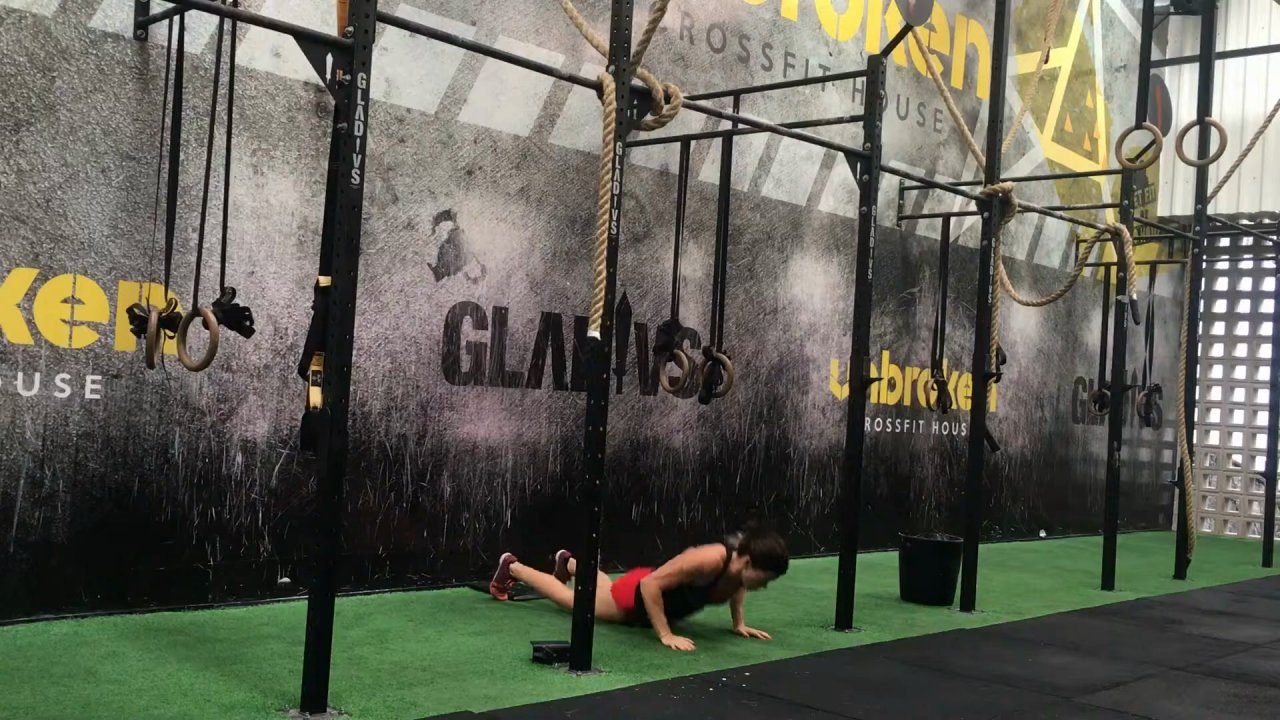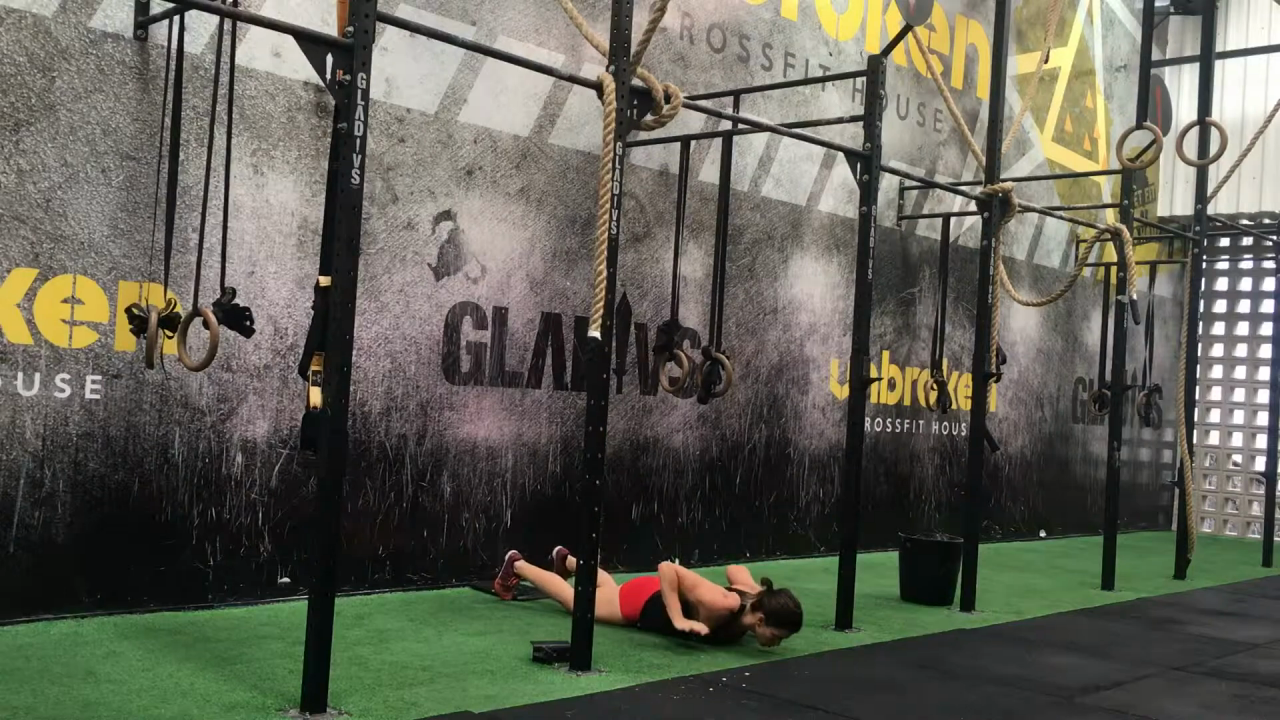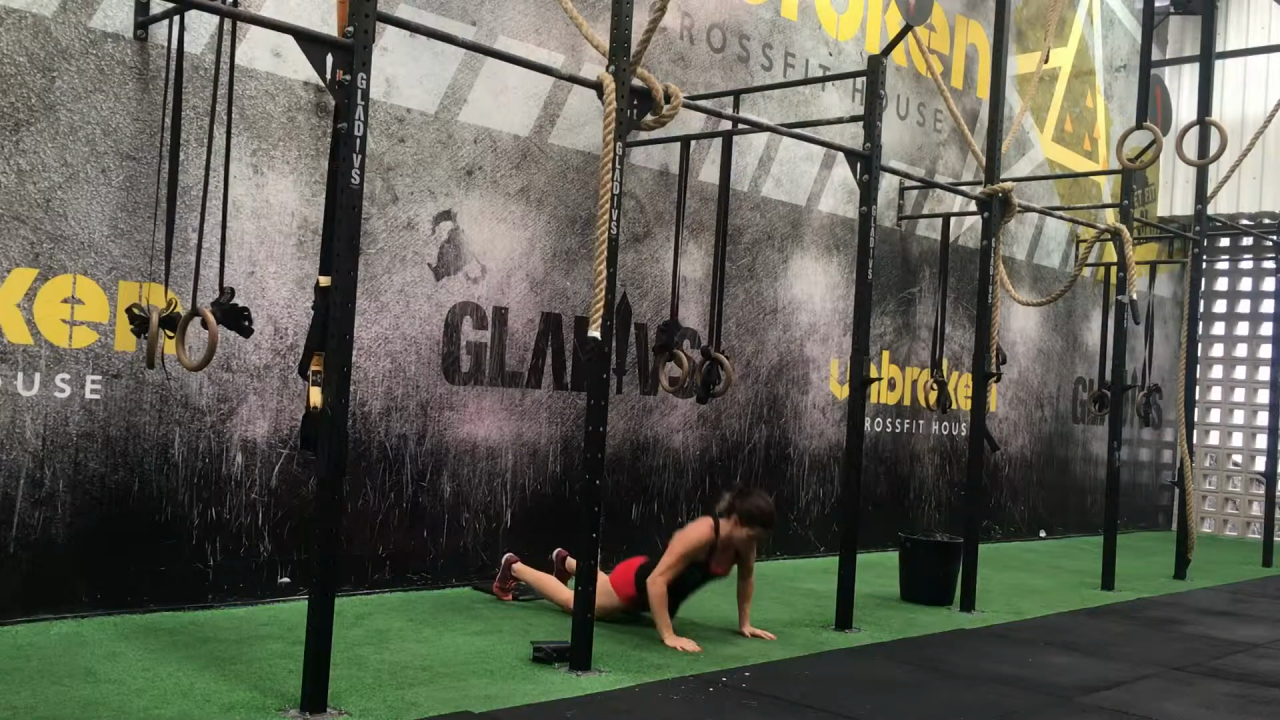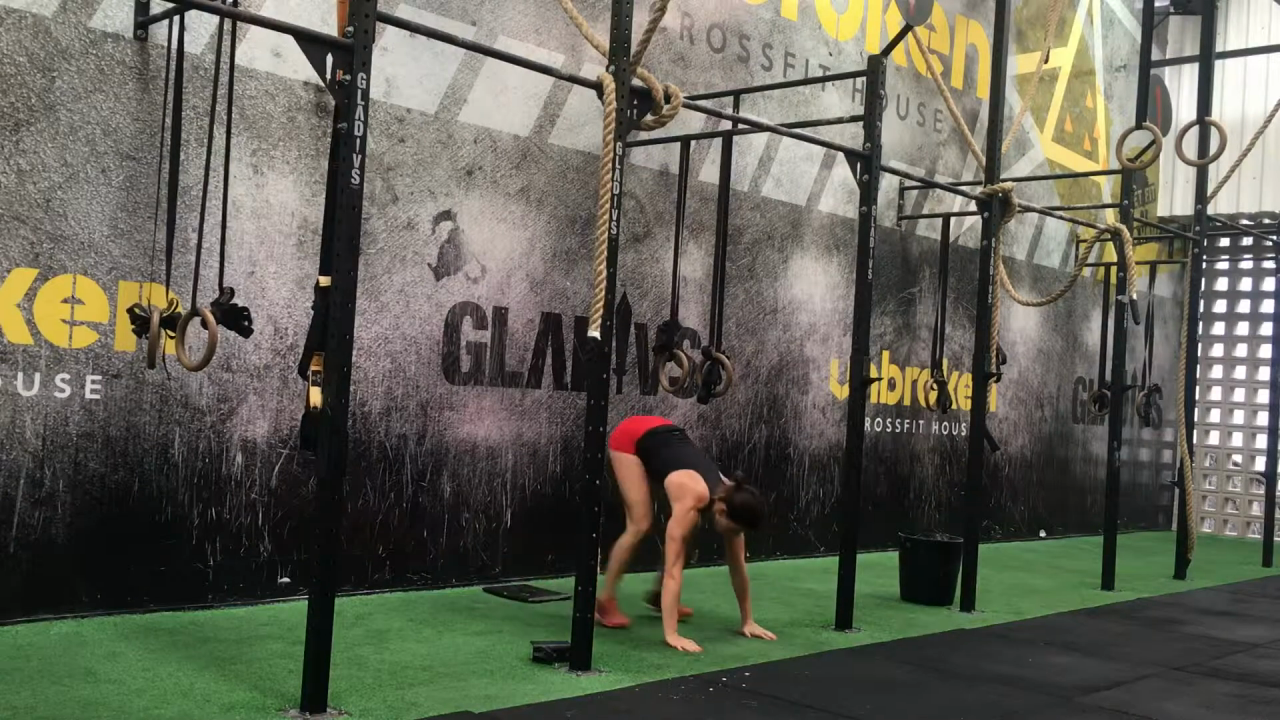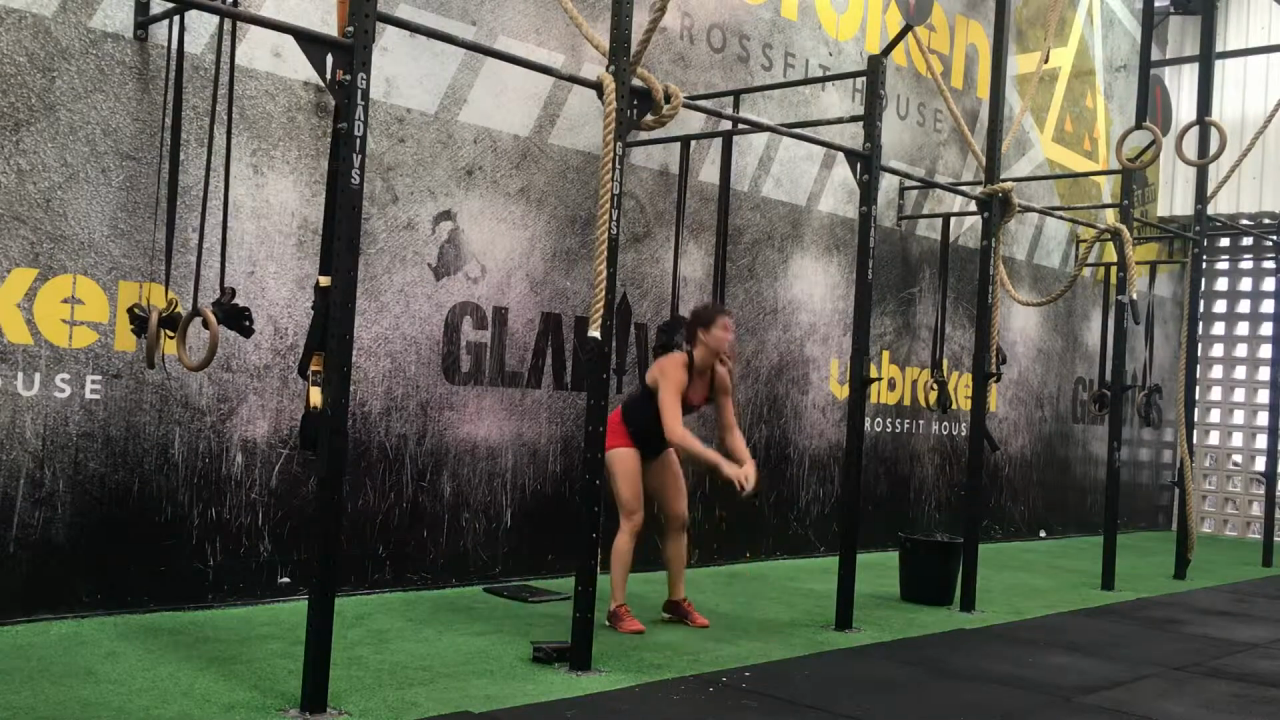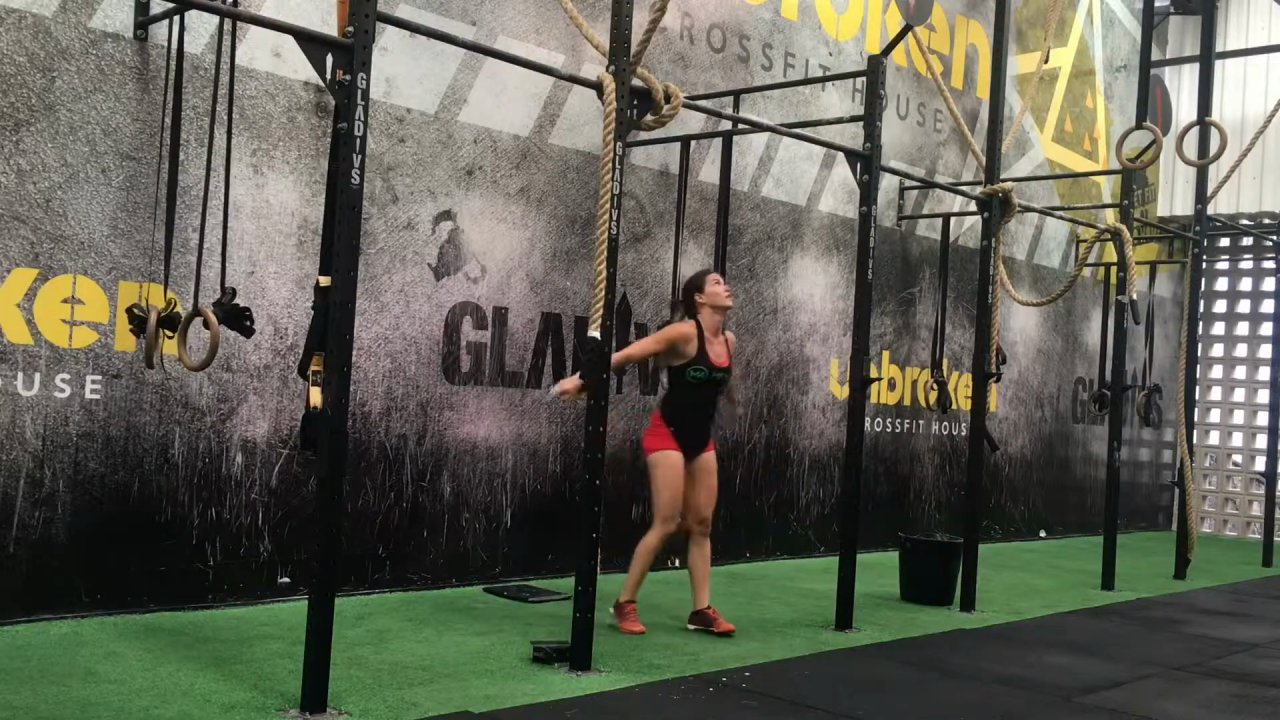
dt=0.5s
person 1, frame 1
left shoulder: (742, 564)
right shoulder: (708, 561)
right elbow: (649, 585)
left wrist: (739, 624)
right wrist: (666, 636)
left hip: (658, 589)
right hip: (633, 599)
left knee: (606, 585)
right knee: (570, 599)
left ankle: (568, 563)
right ankle: (511, 567)
person 1, frame 2
left shoulder: (755, 598)
right shoulder: (722, 607)
left elbow: (734, 569)
right elbow: (666, 568)
right wrist: (679, 619)
left hip: (660, 594)
right hip: (641, 605)
left knee: (610, 585)
right knee: (573, 599)
left ankle: (565, 559)
right ankle: (517, 564)
person 1, frame 3
left shoulder: (740, 541)
right shoulder: (702, 535)
left elbow: (746, 577)
right elbow: (655, 581)
left wrist: (745, 622)
right wrist: (668, 635)
left hip: (658, 581)
right hip: (636, 582)
left knee: (605, 581)
right knee: (571, 600)
left ankle: (564, 561)
right ankle: (514, 567)
person 1, frame 4
left shoulder: (729, 499)
right shoulder: (692, 500)
left elbow: (737, 564)
right elbow: (674, 567)
left wrist: (746, 619)
right wrist: (671, 631)
right hip: (632, 437)
left knee: (685, 533)
right knee: (640, 526)
left ankle: (659, 594)
right ankle: (605, 601)
person 1, frame 5
left shoulder: (720, 377)
right shoulder: (673, 368)
left elbow: (730, 429)
right elbow: (674, 432)
left wrist: (747, 464)
right wrist: (722, 463)
left hip: (657, 444)
right hip: (623, 435)
left knee: (679, 519)
right knee: (633, 518)
left ankle: (676, 601)
right ankle: (617, 609)
person 1, frame 6
left shoulder: (728, 340)
right shoulder: (683, 333)
right elbow: (625, 356)
left wrist: (730, 395)
right wrist: (579, 379)
left hip: (702, 441)
right hip: (667, 435)
left knee: (702, 525)
right knee: (667, 524)
left ankle: (702, 609)
right ankle: (624, 602)
